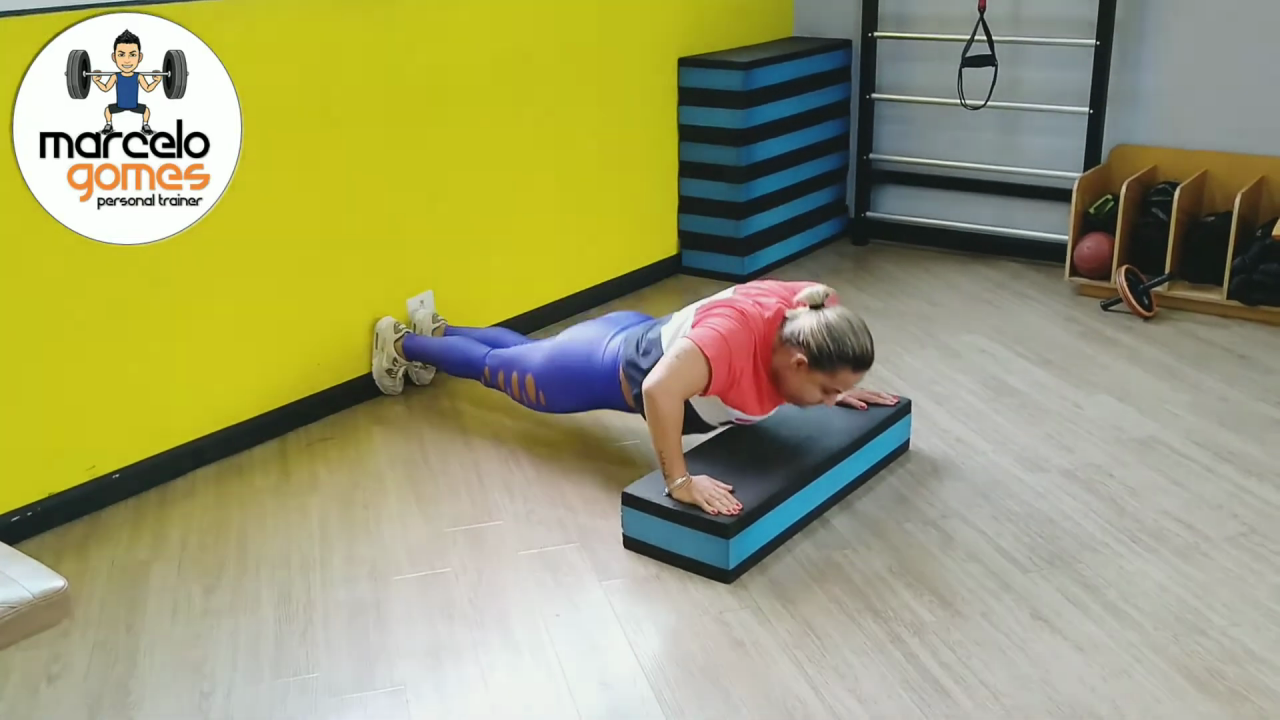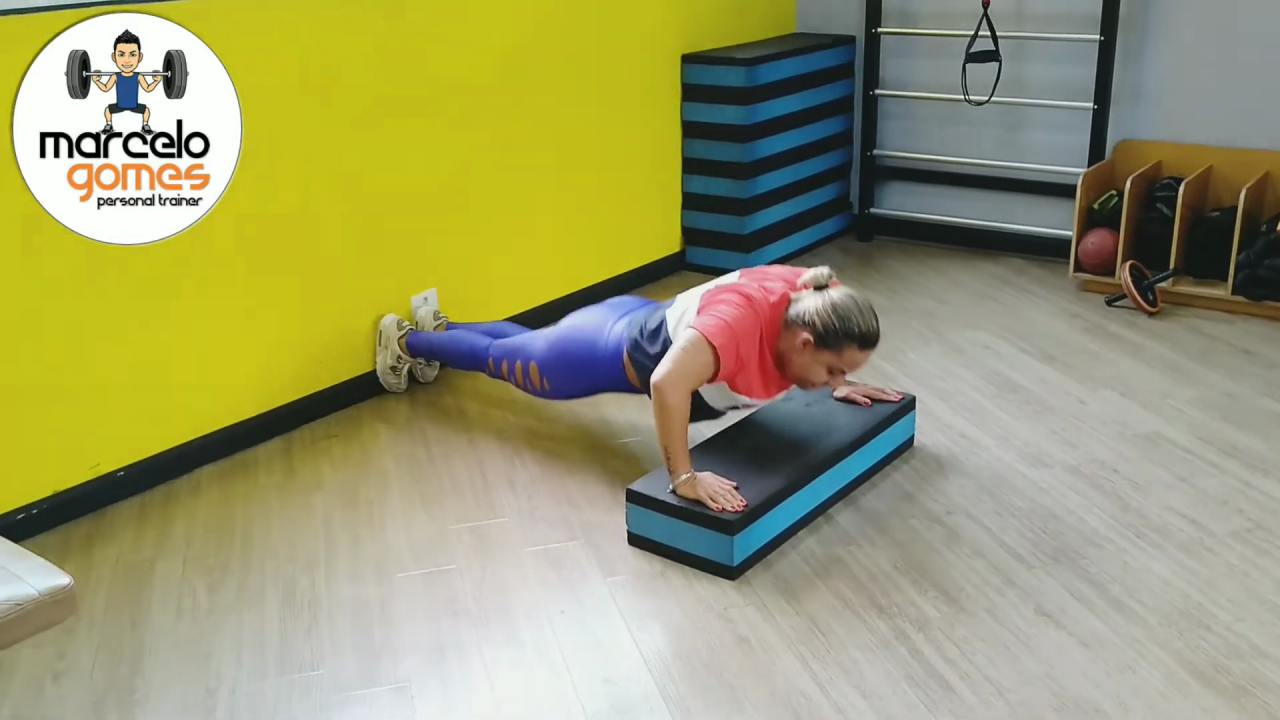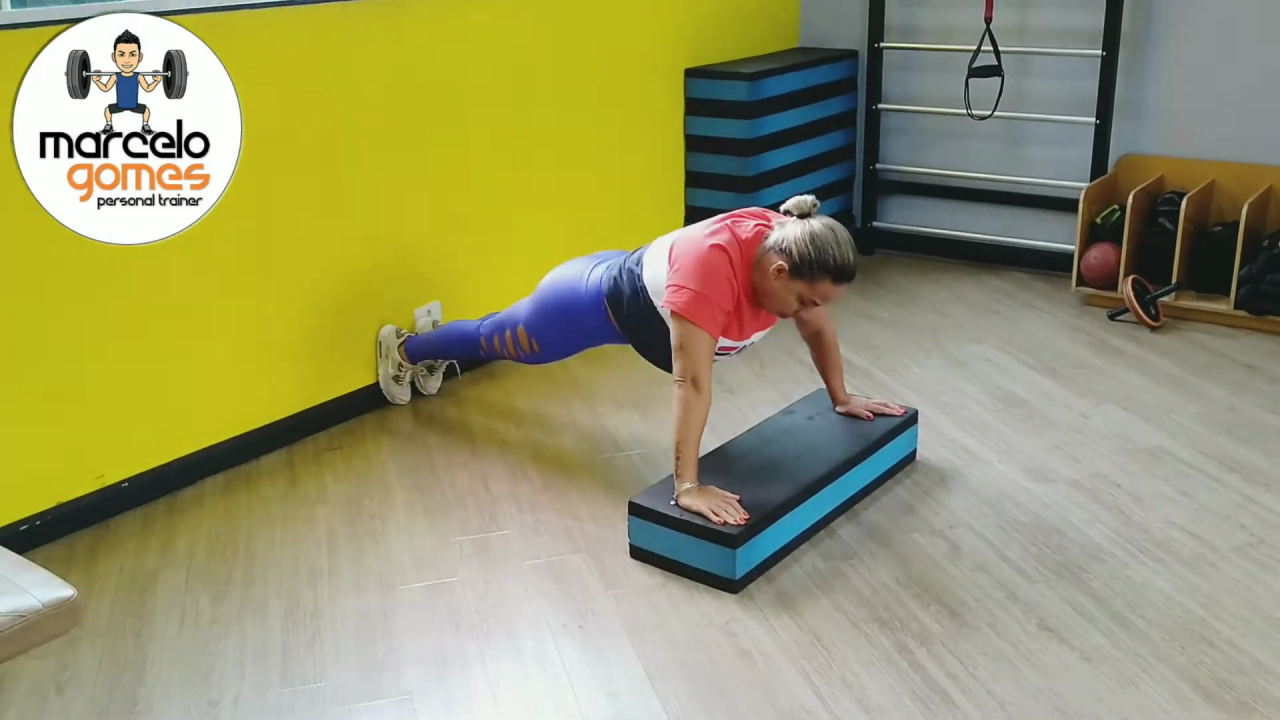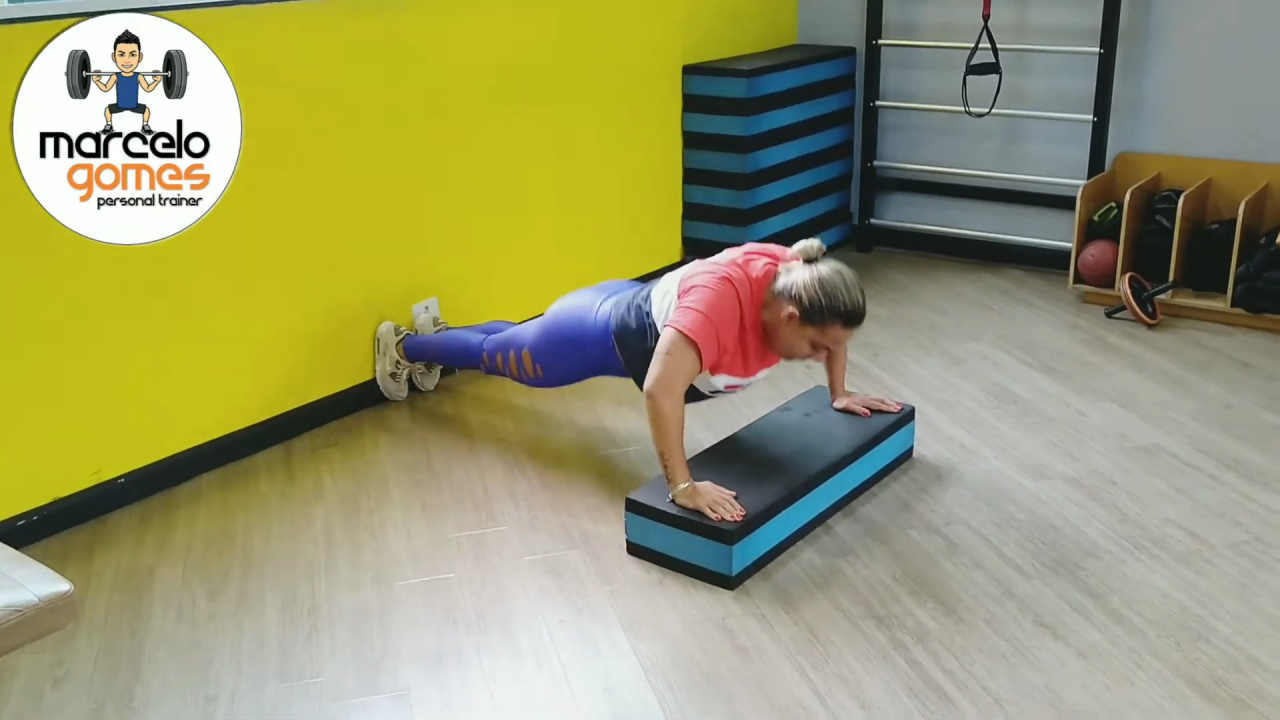
dt=0.5s
person 1, frame 1
left shoulder: (806, 316)
right shoulder: (736, 334)
right elbow: (658, 390)
left wrist: (844, 389)
right wrist: (680, 482)
left hip: (641, 337)
right hip: (607, 369)
left knee: (519, 348)
right knee: (495, 367)
left ankle: (437, 328)
right ankle: (401, 343)
person 1, frame 2
left shoulder: (808, 301)
right shoulder: (742, 319)
right elbow: (666, 384)
left wrist: (843, 386)
right wrist: (685, 478)
left hip: (647, 325)
right hip: (612, 353)
left knee: (520, 341)
right knee: (498, 360)
left ankle: (441, 324)
right ankle: (405, 340)
person 1, frame 3
left shoulder: (792, 246)
right shoulder: (713, 262)
left elbow: (818, 328)
right elbow: (692, 383)
left wrist: (842, 399)
right wrist: (687, 487)
left hip: (634, 290)
right hip: (593, 299)
left knee: (498, 336)
right knee: (493, 341)
left ankle: (435, 332)
right ankle: (406, 348)
person 1, frame 4
left shoulder: (798, 281)
right shoulder: (722, 299)
left elbow: (829, 327)
right elbow: (660, 389)
left wrist: (839, 393)
right wrist: (682, 486)
left hip: (638, 309)
right hip: (599, 333)
left knee: (514, 338)
right knee: (494, 355)
left ankle: (437, 329)
right ankle: (403, 345)
